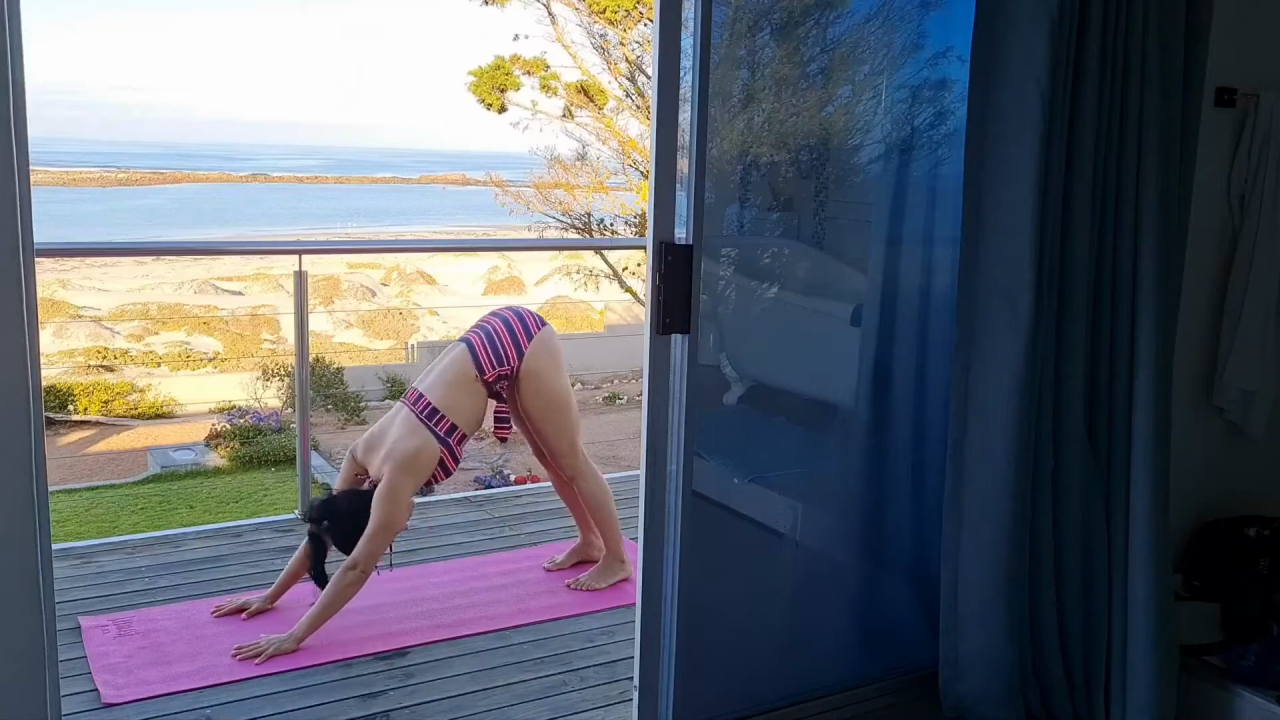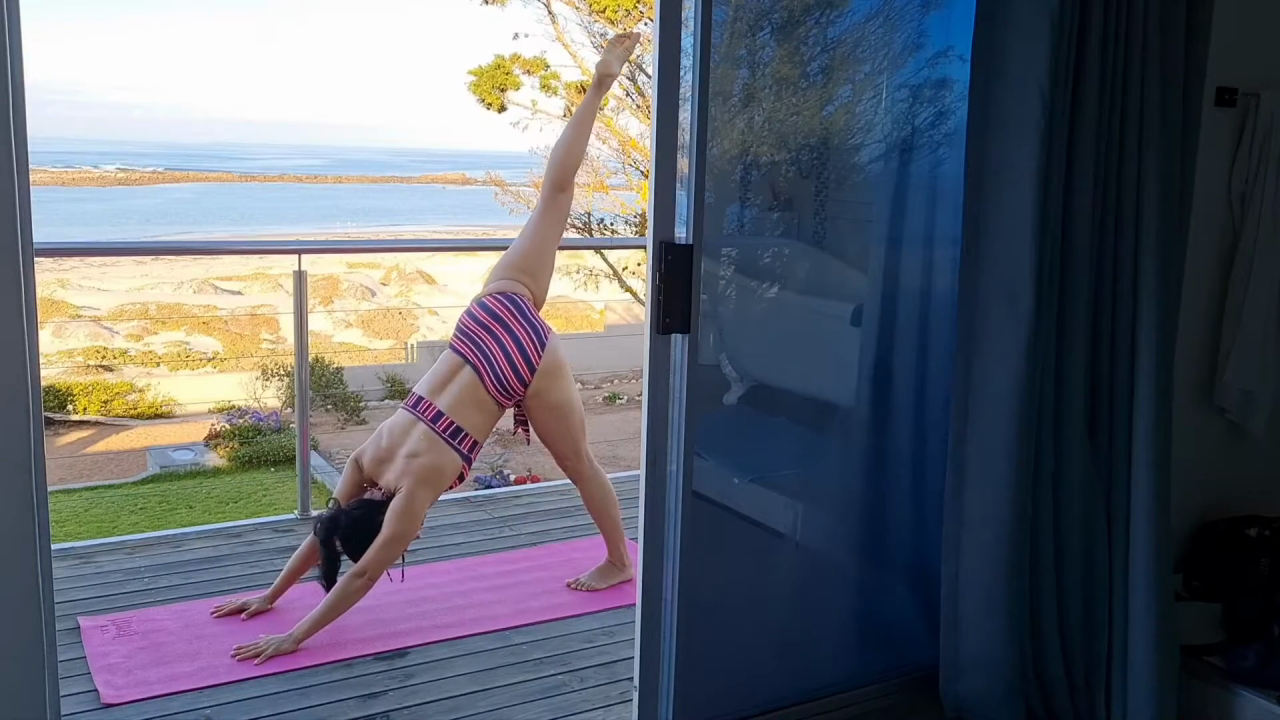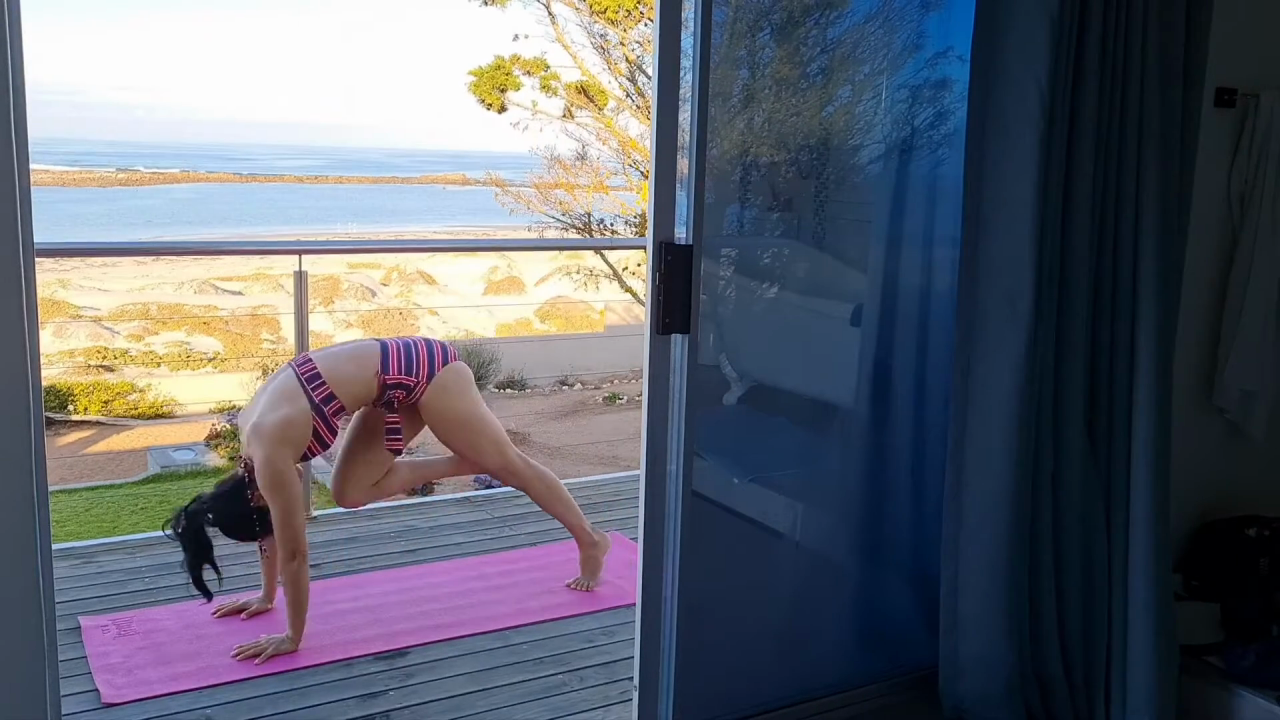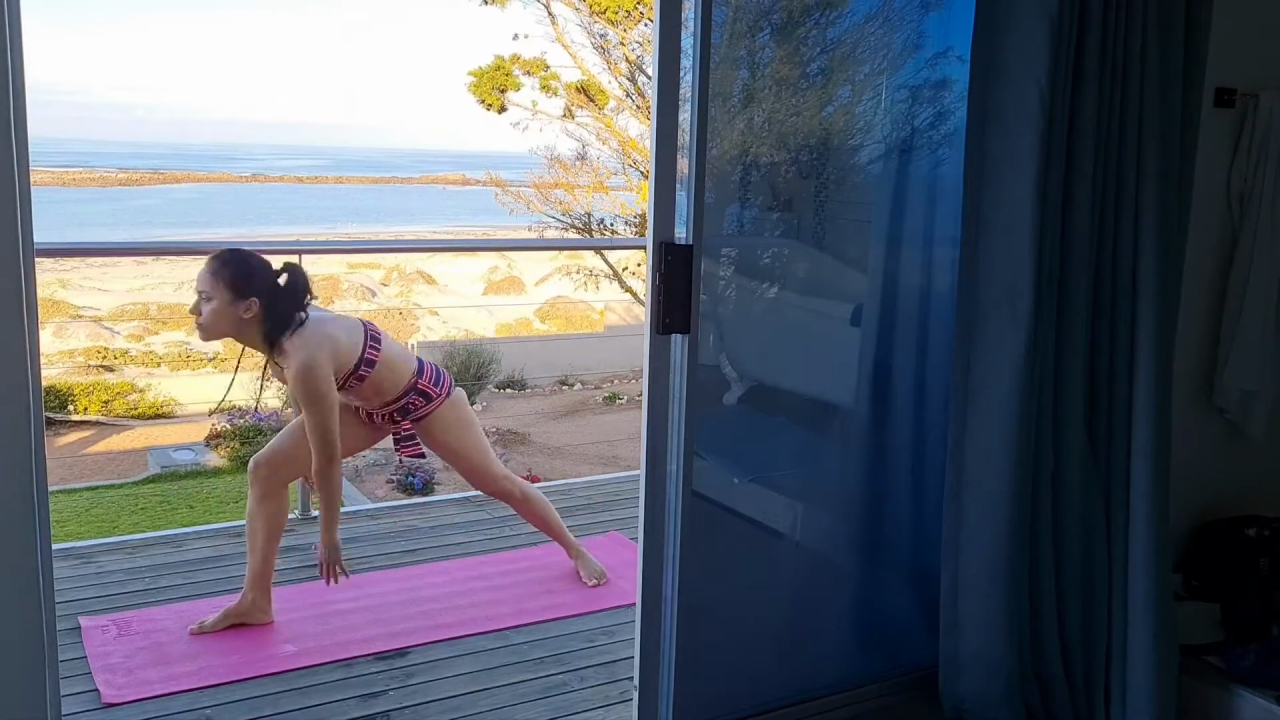
dt=1s
person 1, frame 1
left shoulder: (398, 469)
right shoulder: (364, 453)
left elbow: (357, 569)
right elbow: (324, 526)
left wrist: (294, 637)
right wrist: (269, 596)
left hip: (517, 342)
right hip: (500, 335)
left knee: (568, 459)
right knee: (550, 455)
left ankle: (616, 558)
right ankle: (590, 542)
person 1, frame 2
left shoulder: (413, 485)
right shoulder: (370, 459)
left elbow: (362, 576)
right elbow: (325, 528)
left wrist: (293, 637)
right wrist: (267, 595)
left hip: (519, 354)
right hip: (497, 316)
left knee: (577, 464)
right knee: (555, 192)
left ankle: (619, 563)
right ankle: (599, 87)
person 1, frame 3
left shoulder: (269, 450)
right shoulder: (253, 431)
left elbow: (292, 552)
right elbow: (268, 529)
left wrist: (293, 637)
right wrist: (265, 595)
left hip: (414, 368)
right hip: (399, 368)
left knee: (510, 464)
right knee: (352, 493)
left ankle: (590, 541)
right ankle: (469, 460)
person 1, frame 4
left shoulder: (304, 357)
right shoulder: (271, 326)
left elbow: (326, 461)
left wrist: (330, 539)
left hip: (424, 398)
right hip: (372, 403)
left knee: (500, 484)
right knee: (265, 470)
left ankle: (574, 550)
right ankle: (256, 600)
